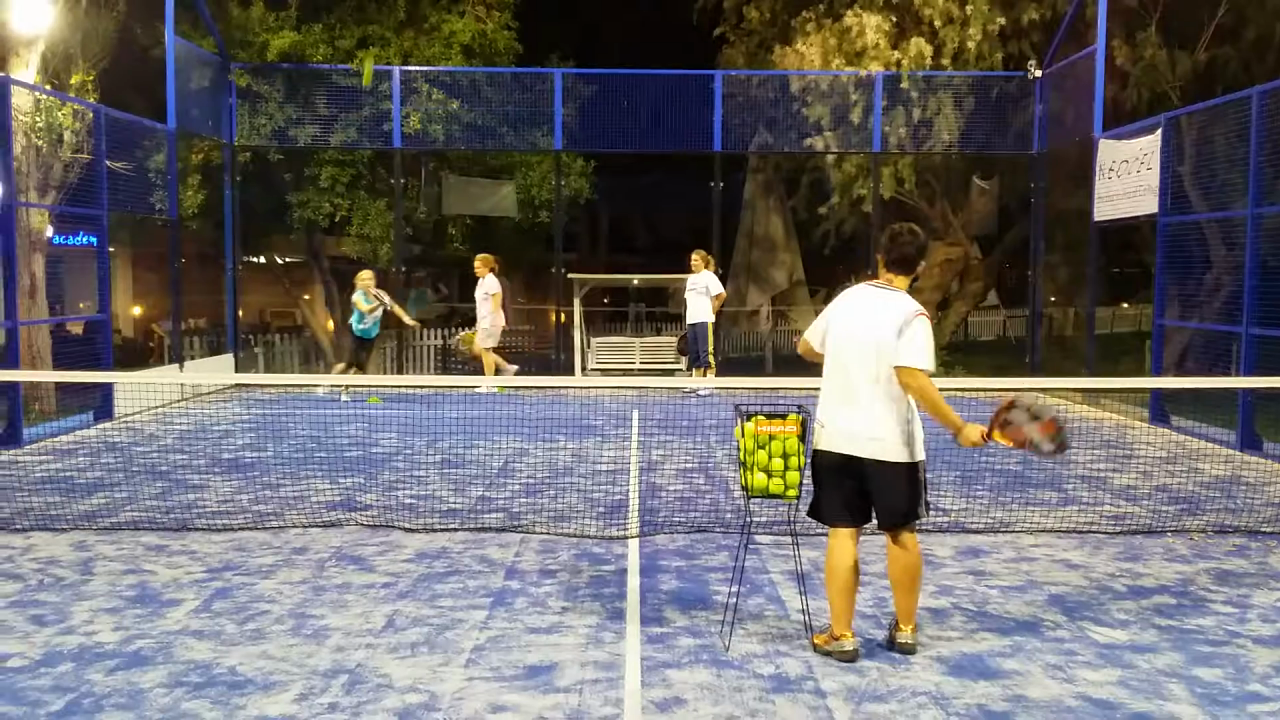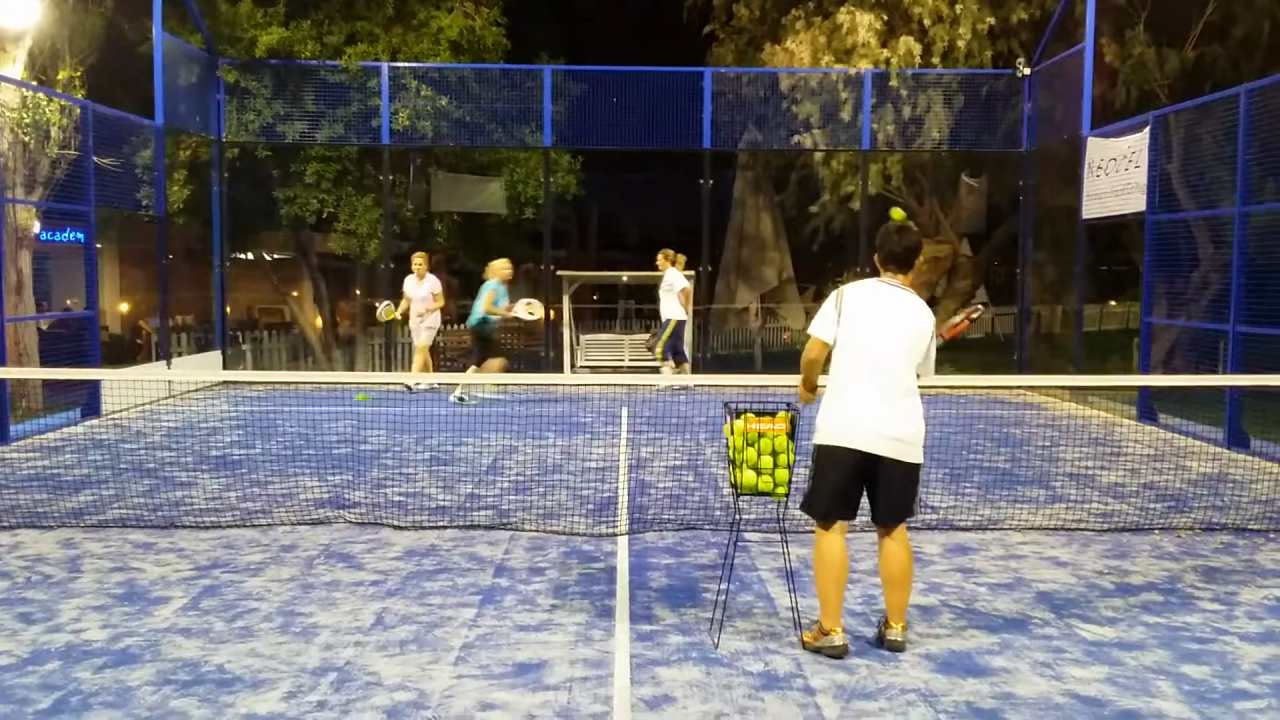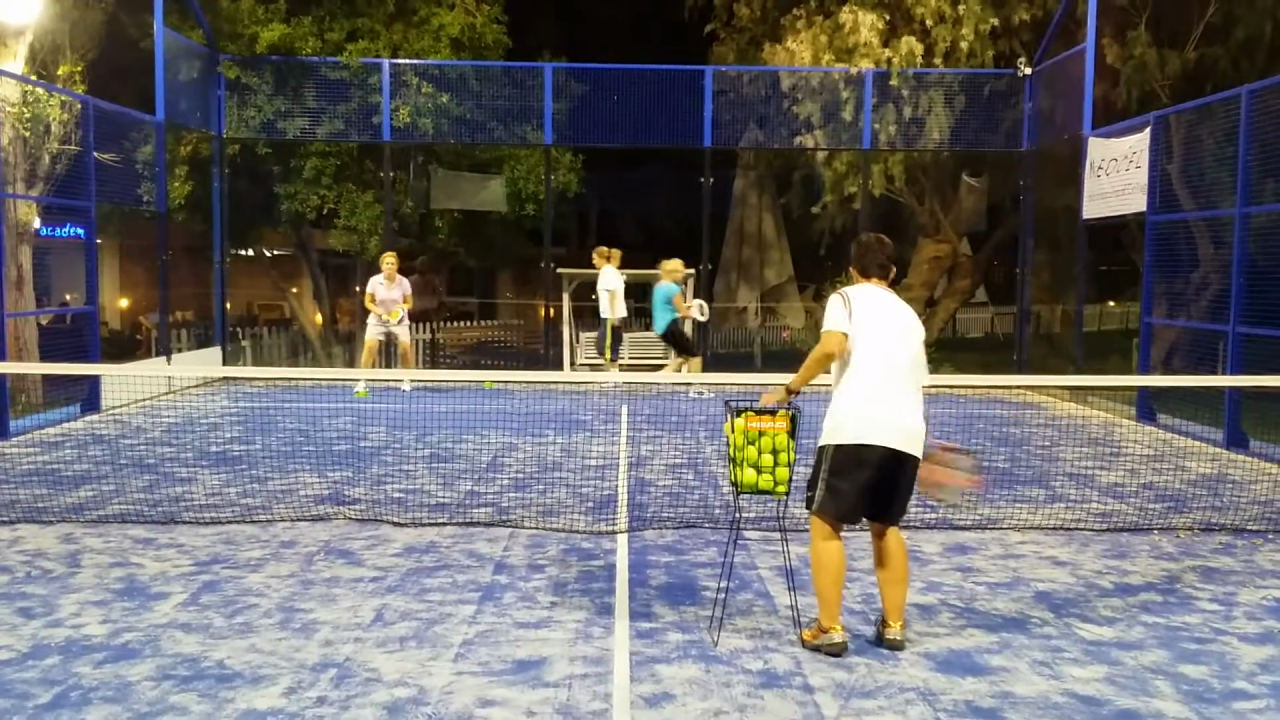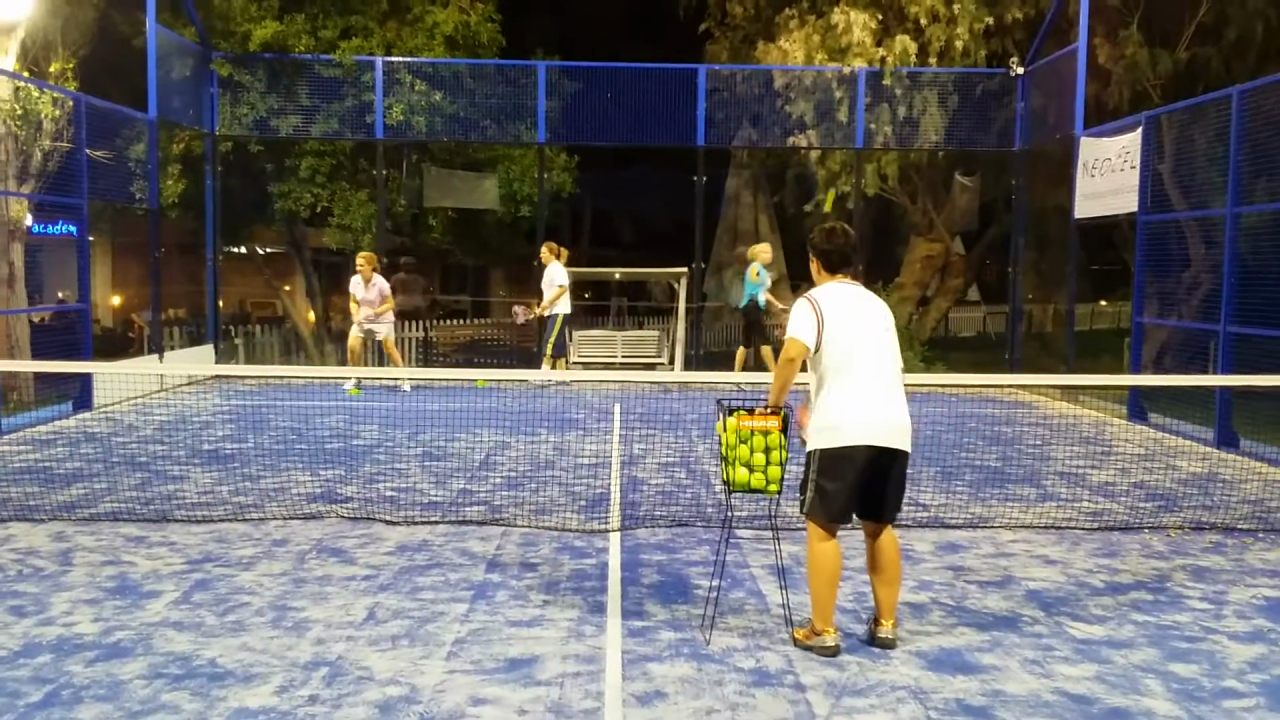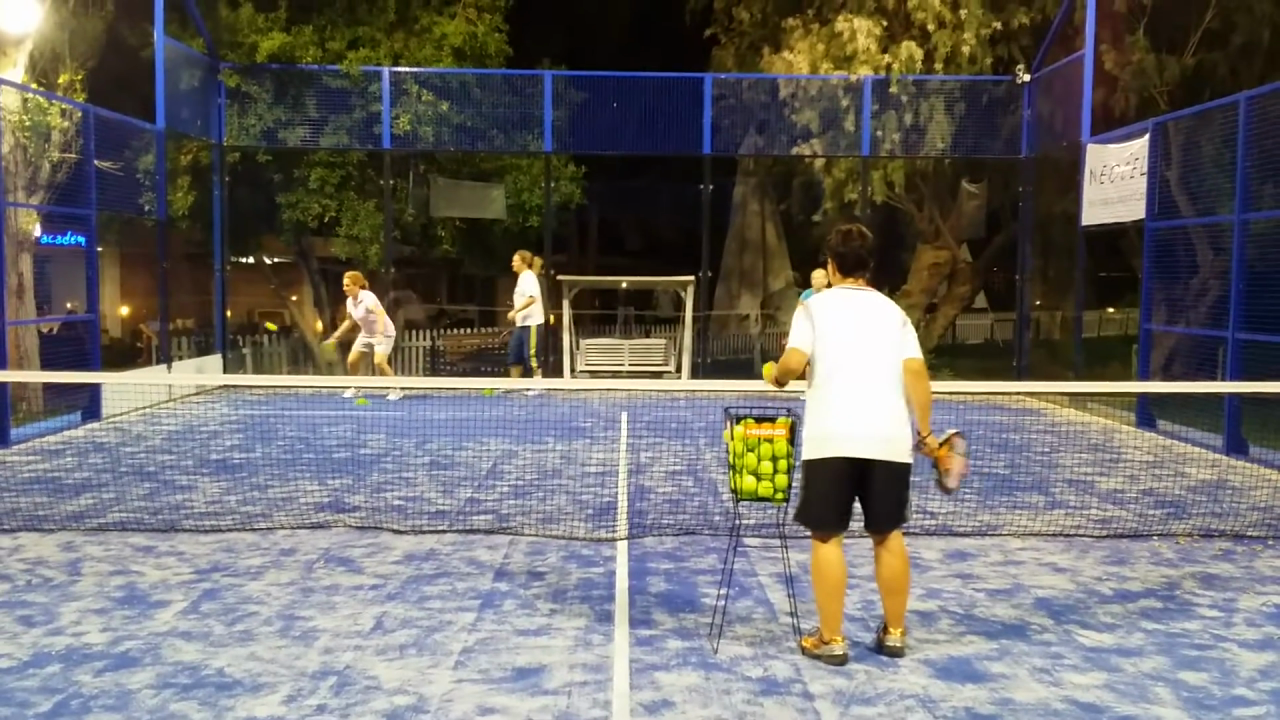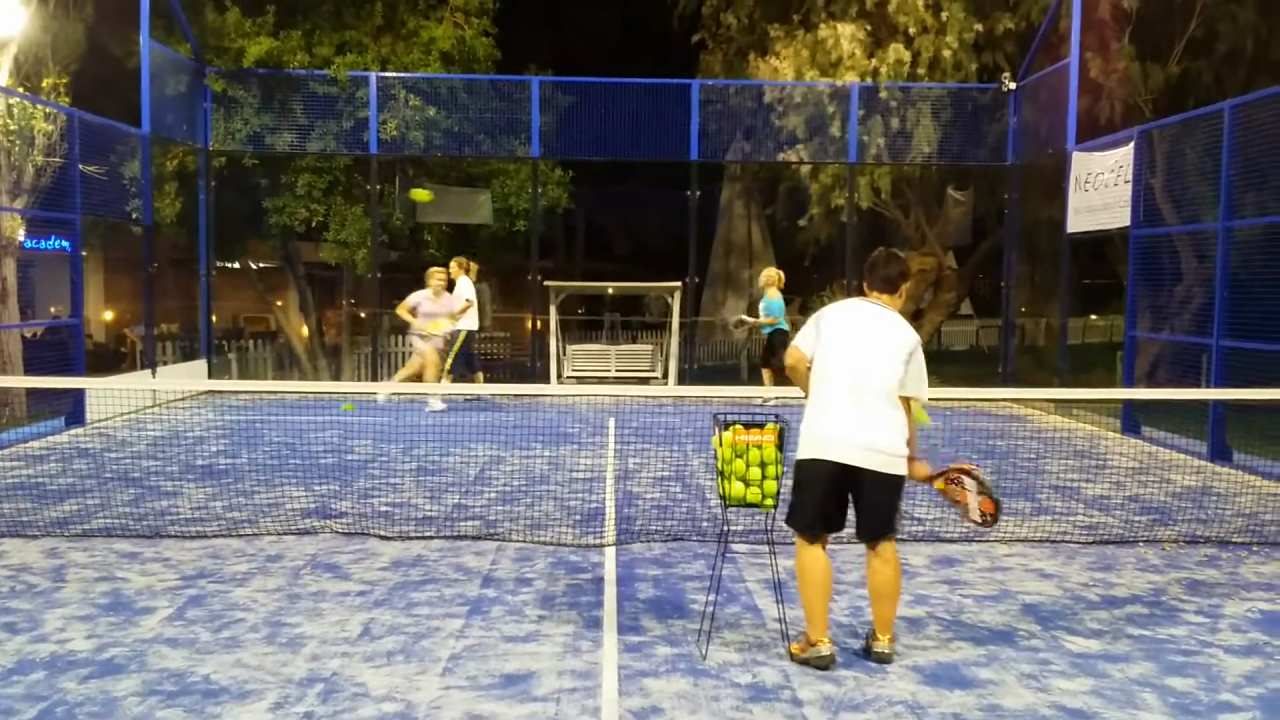
dt=0.7s
person 1, frame 1
left shoulder: (845, 298)
right shoulder: (911, 314)
left elbow: (806, 348)
right elbow: (912, 379)
right wrist: (959, 426)
left hip: (836, 438)
right hip: (891, 444)
left knee: (842, 533)
right knee: (900, 534)
left ankle: (841, 635)
right ankle: (905, 629)
person 1, frame 2
left shoulder: (846, 295)
right shoulder: (924, 315)
left elbow: (812, 355)
left wrist: (807, 387)
left hip: (842, 431)
right hip: (900, 438)
left knee: (830, 527)
right knee: (892, 531)
left ankle: (830, 631)
right ankle: (895, 627)
person 1, frame 3
left shoulder: (846, 298)
right shoulder: (909, 315)
left elbow: (831, 347)
left wrist: (789, 389)
left hip: (856, 429)
right hip: (906, 434)
left knee: (825, 524)
right knee: (886, 527)
left ankle: (830, 629)
right ankle: (894, 626)
person 1, frame 4
left shoulder: (814, 301)
right shoulder: (878, 304)
left elbow: (792, 355)
left wrist: (773, 404)
left hip: (842, 430)
right hip: (893, 429)
left knee: (821, 527)
right knee: (879, 528)
left ankle: (822, 631)
right ankle: (885, 624)
person 1, frame 5
left shoulder: (815, 306)
right shoulder: (892, 311)
left elbow: (794, 363)
right elbow: (915, 372)
left wrist: (776, 375)
right wrist: (924, 430)
left hip: (830, 439)
right hip: (887, 441)
left knee: (827, 537)
right knee: (888, 536)
left ankle: (830, 639)
right ankle: (894, 633)
person 1, frame 6
left shoulder: (831, 313)
right shoulder: (907, 335)
left elbow: (793, 362)
right elbow: (903, 408)
right wrist: (913, 457)
left hip: (823, 445)
right hip: (881, 453)
left knee: (812, 540)
right knee: (881, 544)
left ankle: (817, 642)
right ankle: (882, 639)
